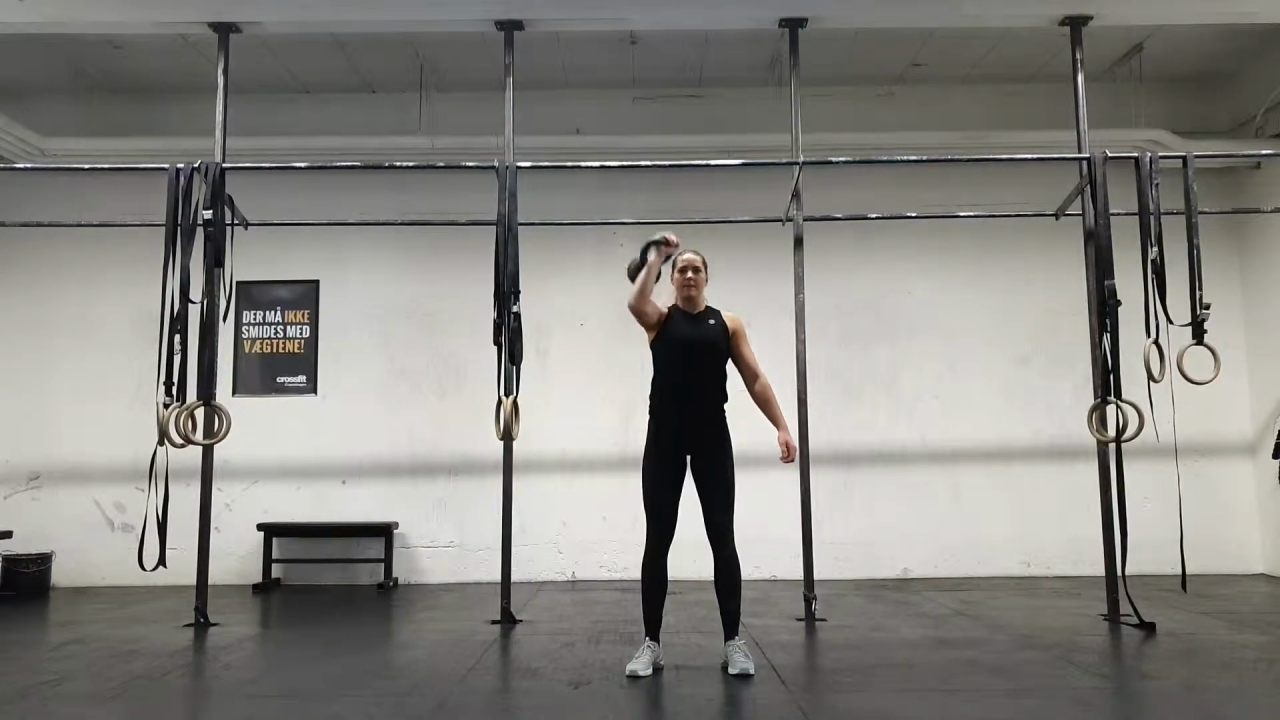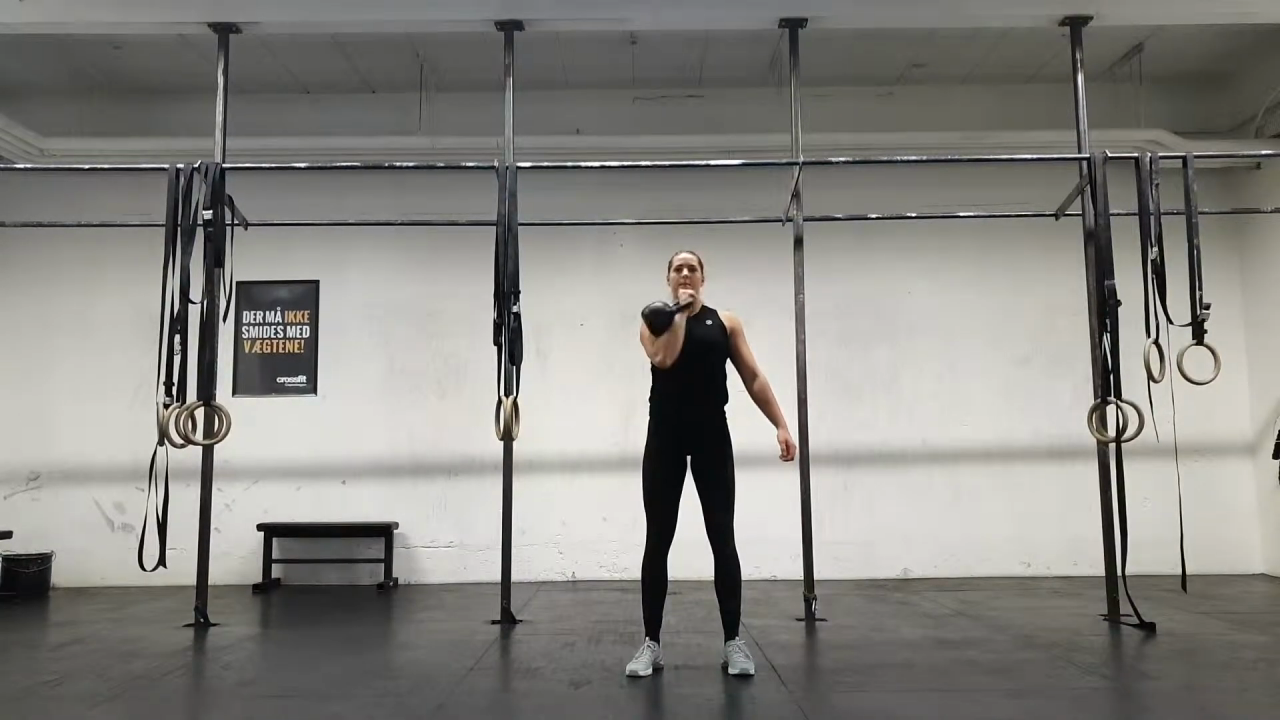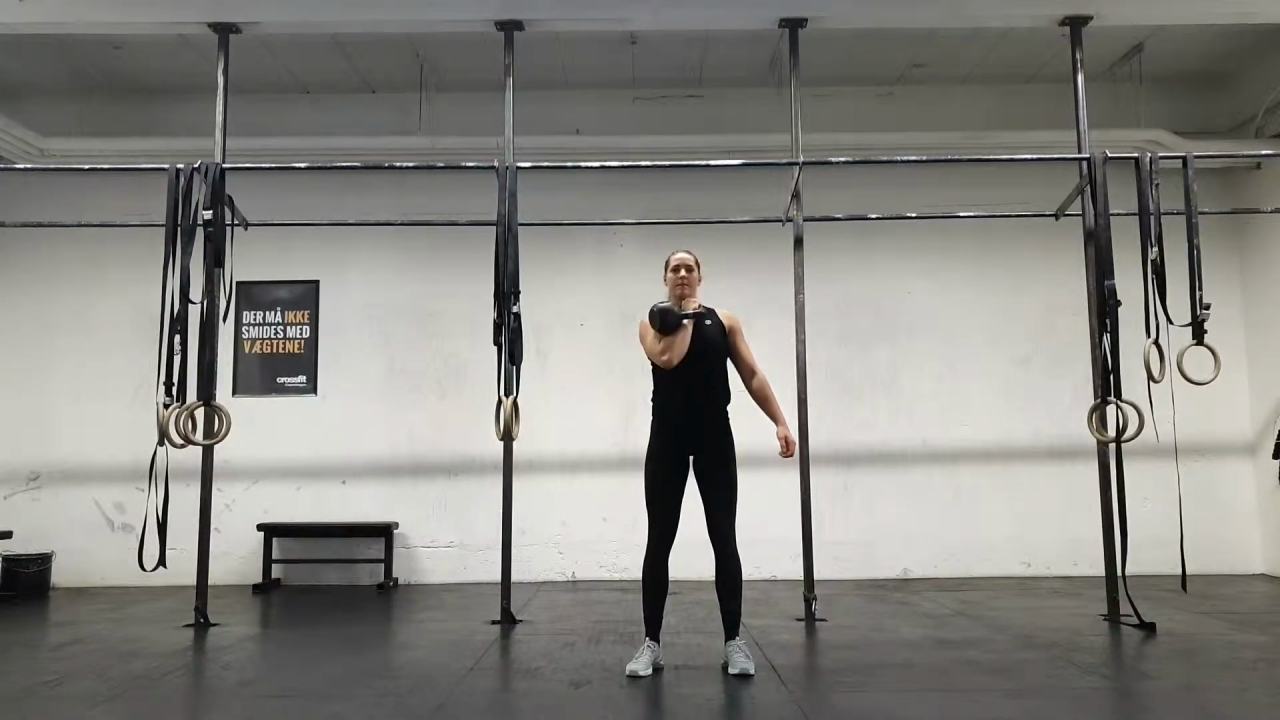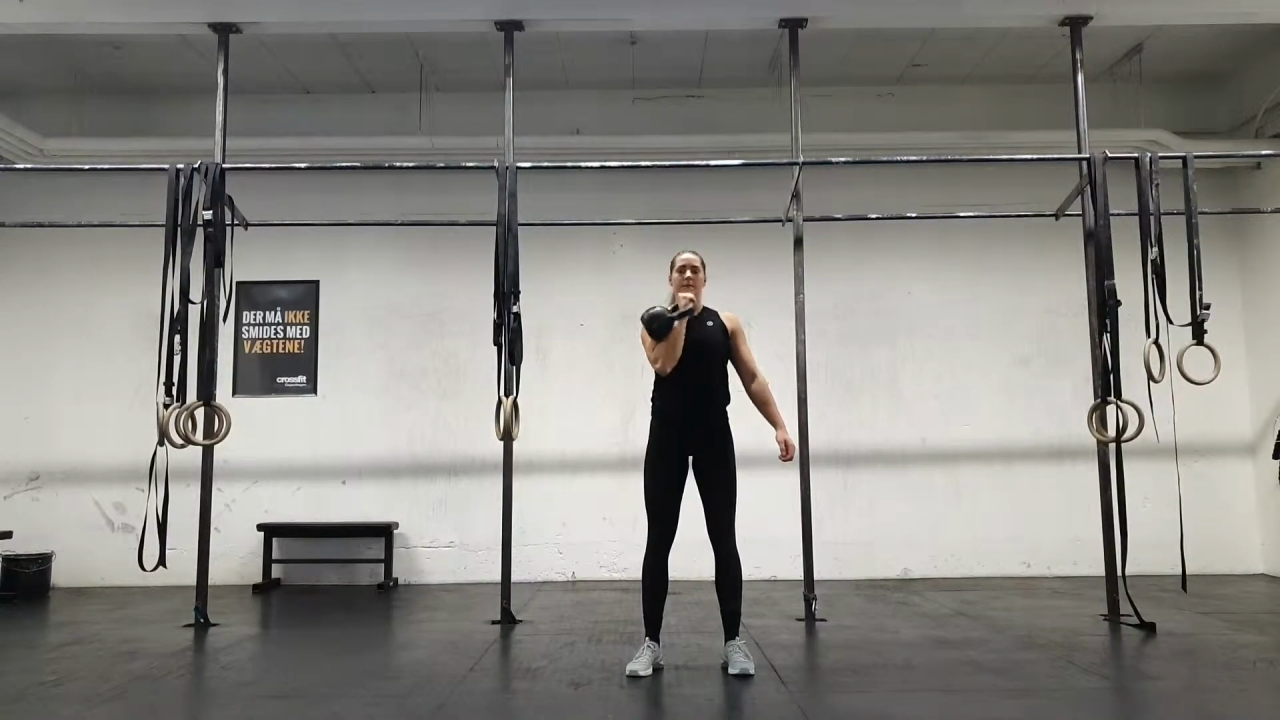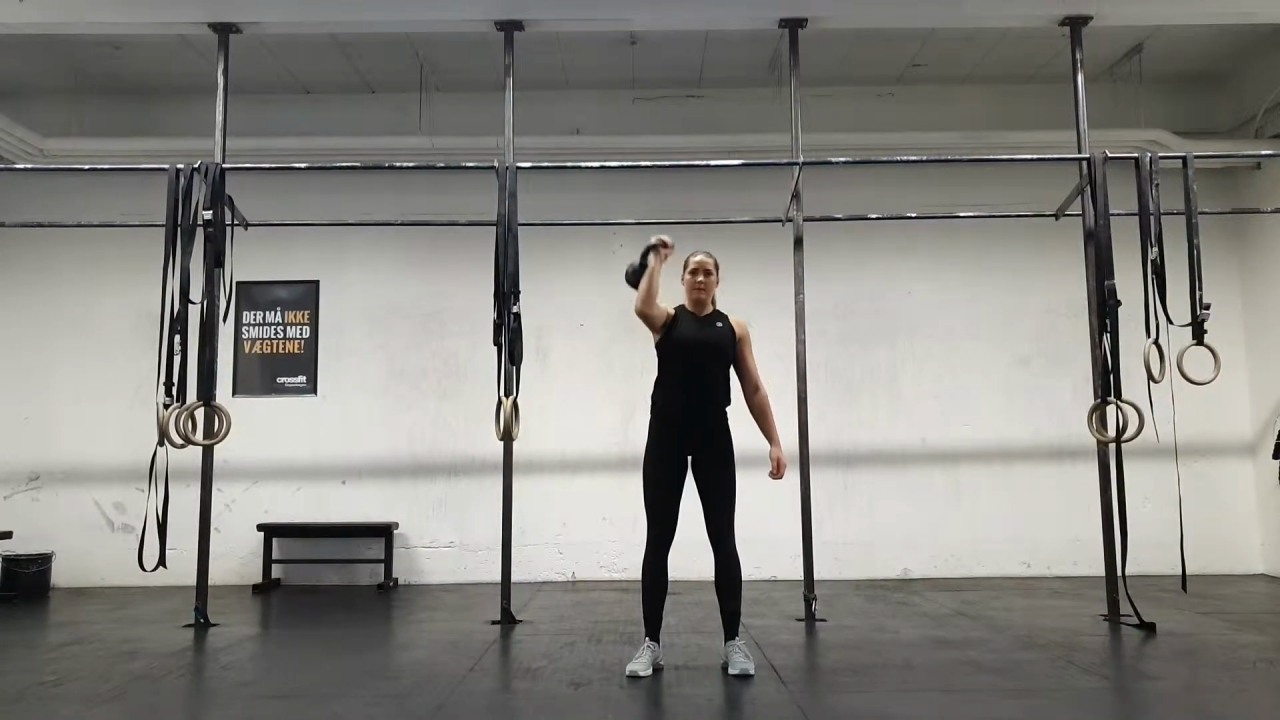
dt=0.3s
person 1, frame 1
left shoulder: (727, 323)
right shoulder: (661, 315)
left elbow: (754, 378)
right elbow: (636, 304)
left wrist: (781, 426)
right wrist: (657, 258)
left hip: (711, 437)
right hip: (664, 437)
left knee: (722, 539)
right knee: (657, 541)
left ankle: (733, 643)
right ankle: (651, 644)
person 1, frame 2
left shoulder: (725, 321)
left elbow: (753, 377)
right elbow: (662, 358)
left wrist: (781, 425)
right wrist: (679, 312)
left hip: (711, 435)
right hip: (664, 436)
left knee: (723, 539)
right knee: (657, 540)
left ankle: (733, 642)
right ankle: (651, 643)
person 1, frame 3
left shoulder: (723, 320)
right shoulder: (652, 323)
left elbow: (752, 374)
right elbow: (668, 358)
left wrist: (780, 422)
right wrist: (685, 318)
left hip: (714, 434)
right hip: (667, 434)
left knee: (724, 539)
right knee: (659, 540)
left ankle: (733, 642)
right ankle: (651, 644)
person 1, frame 4
left shoulder: (727, 322)
left elbow: (752, 378)
right elbow: (663, 366)
left wrist: (780, 426)
right wrist: (680, 317)
left hip: (714, 435)
right hip: (667, 435)
left knee: (724, 539)
right knee: (658, 540)
left ankle: (733, 642)
right ankle: (651, 643)
person 1, frame 5
left shoulder: (735, 327)
right shoulder: (668, 319)
left elbow: (754, 389)
right elbow: (643, 307)
left wrist: (774, 442)
right wrist: (657, 259)
left hip: (714, 437)
right hip: (666, 434)
left knee: (723, 540)
right knee: (658, 540)
left ankle: (733, 643)
right ankle: (651, 644)
